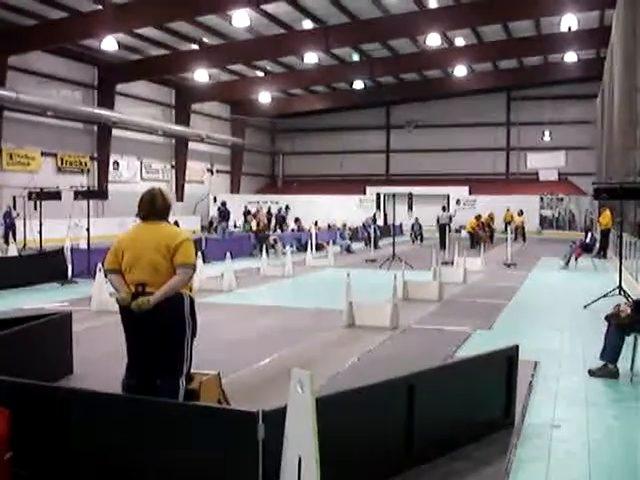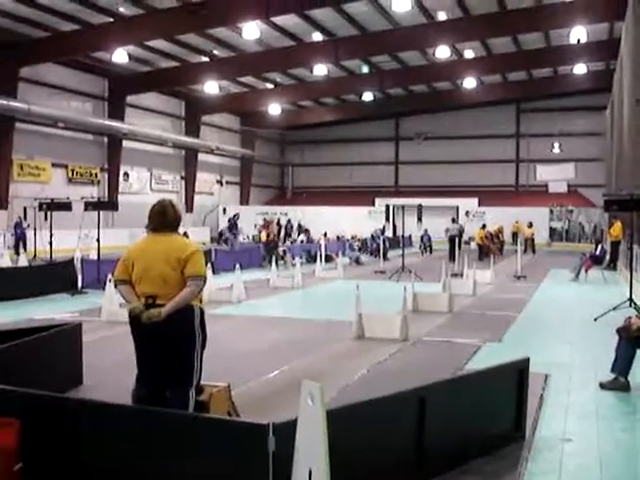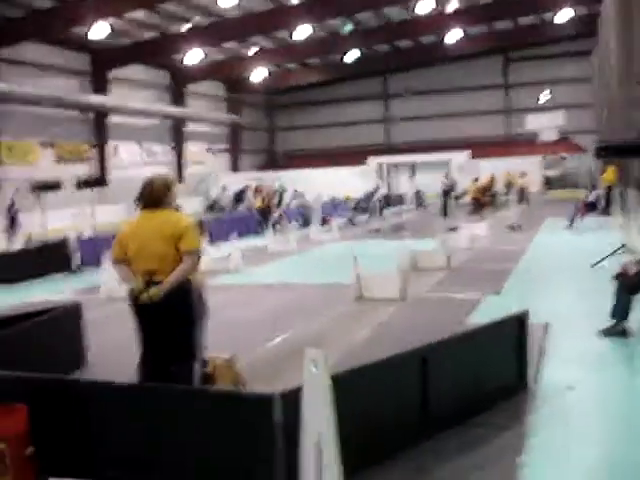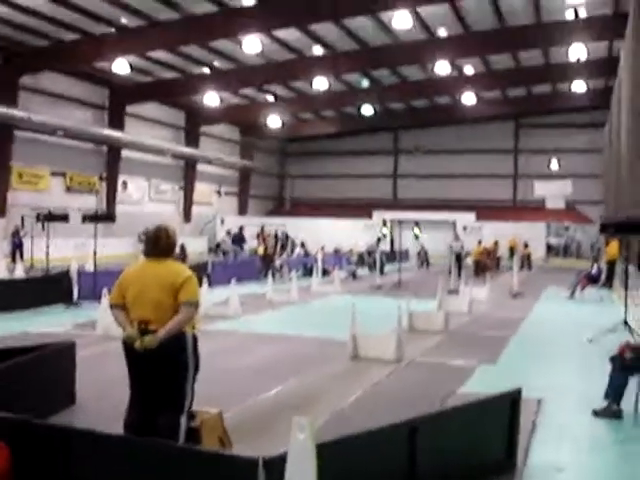
dt=1s
person 1, frame 1
left shoulder: (125, 238)
right shoulder: (178, 237)
left elbow: (111, 270)
right elbow: (185, 274)
left wrist: (124, 293)
right wrist: (155, 298)
left hip: (133, 307)
right hip: (170, 306)
left knee: (137, 365)
right knee: (172, 369)
person 1, frame 2
left shoulder: (135, 248)
right shoulder: (188, 248)
left elbow: (121, 280)
right elbow: (195, 286)
left wrist: (135, 303)
right wrist: (166, 310)
left hip: (143, 319)
right hip: (180, 318)
left knee: (147, 377)
right knee: (182, 380)
person 1, frame 3
left shoulder: (129, 227)
right shoulder: (181, 222)
left elbow: (119, 260)
right elbow: (191, 260)
left wrist: (135, 283)
right wrist: (166, 286)
left hip: (144, 296)
right hip: (177, 293)
left knee: (152, 350)
right knee: (185, 352)
person 1, frame 4
left shoulder: (129, 272)
right shoulder: (182, 274)
left elbow: (116, 306)
right elbow: (188, 312)
left wrist: (129, 329)
right wrist: (159, 336)
left hip: (136, 344)
right hip: (173, 344)
left knee: (139, 400)
right knee: (174, 404)
